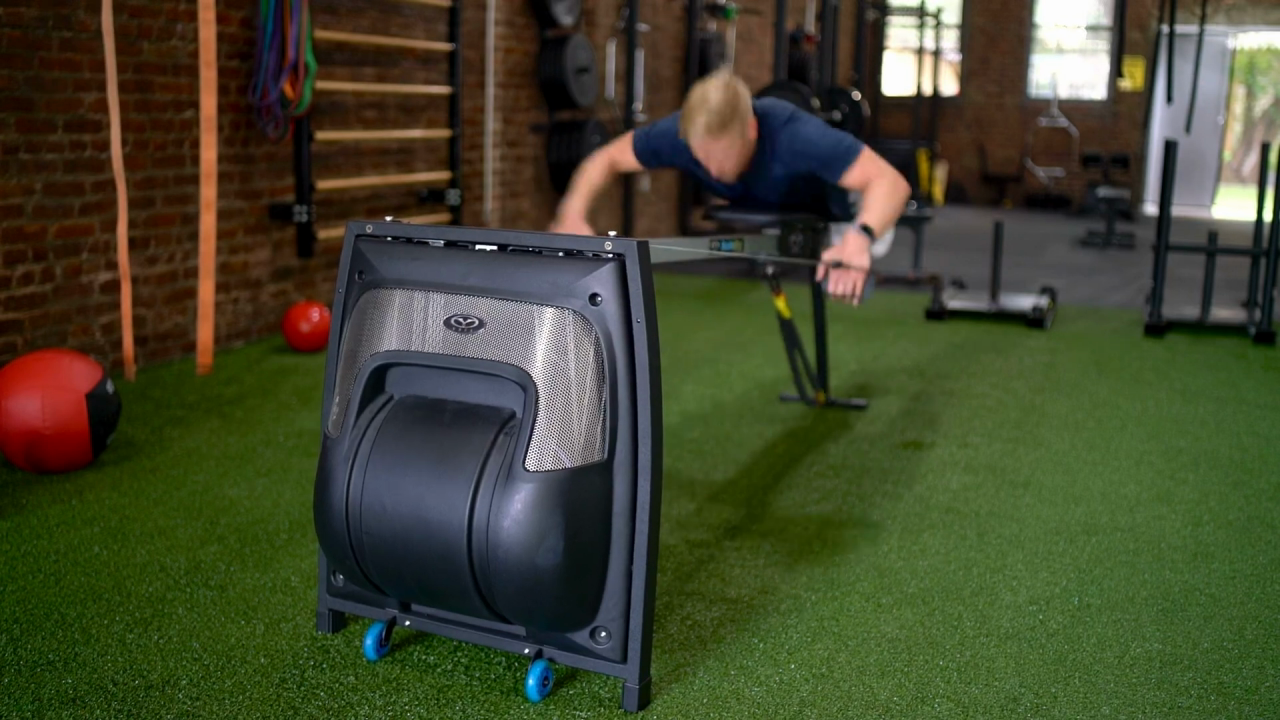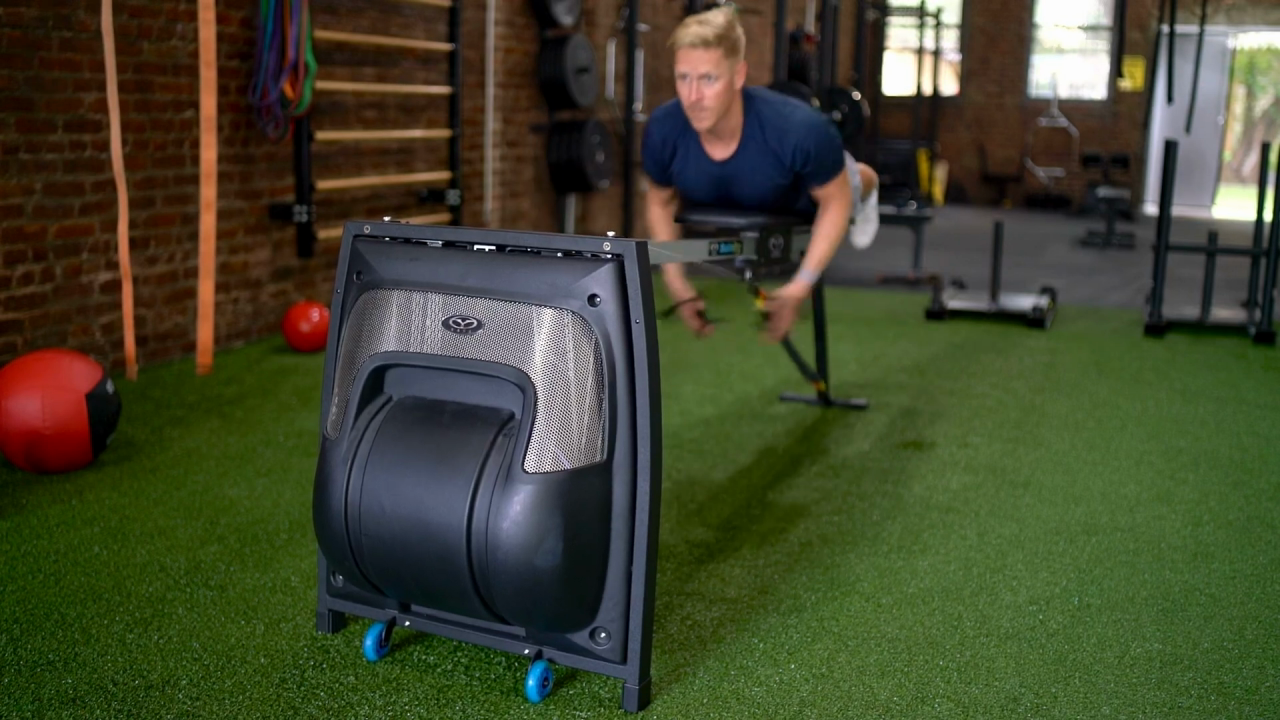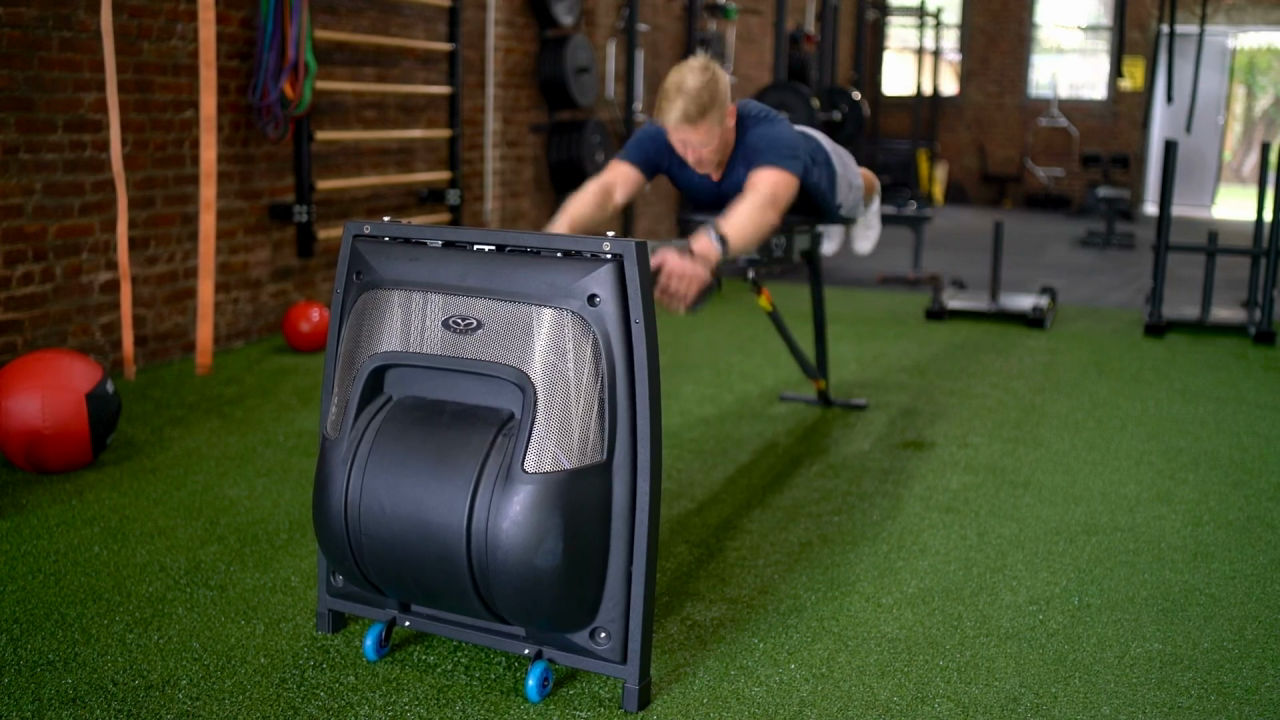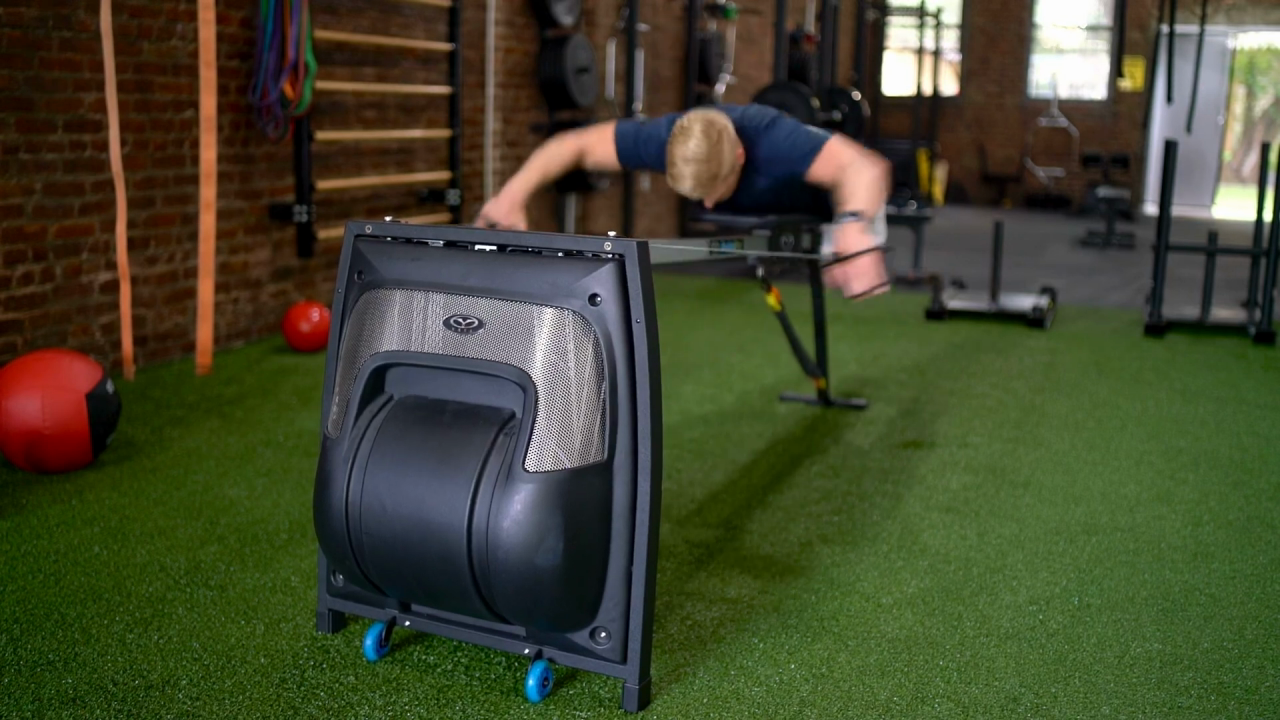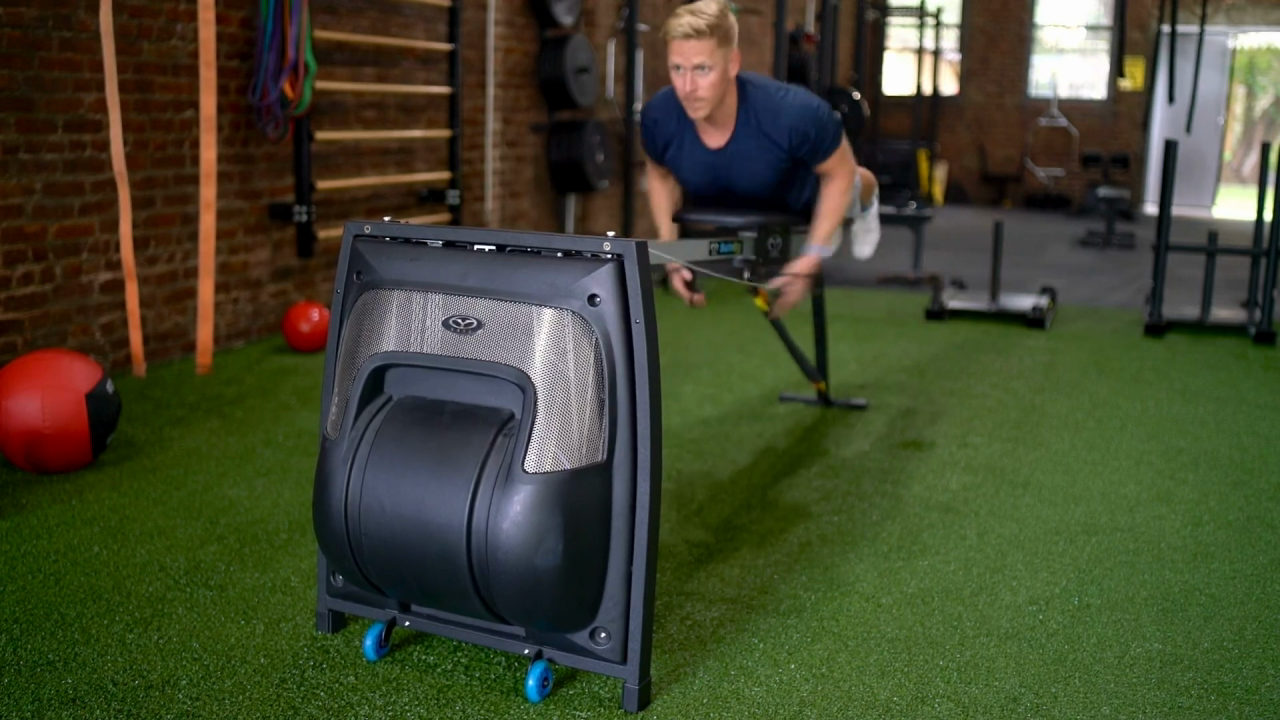
dt=0.4s
person 1, frame 1
left shoulder: (797, 136)
right shoulder: (678, 136)
left elbow: (891, 184)
right elbow: (605, 160)
left wrist: (860, 237)
right wrist: (572, 213)
left hip: (826, 191)
right hip: (764, 206)
person 1, frame 2
left shoulder: (798, 128)
right shoulder: (663, 130)
left elbow: (833, 200)
right elbow: (661, 204)
left wrist: (803, 283)
right wrist: (678, 284)
left ankle: (865, 184)
person 1, frame 3
left shoulder: (772, 138)
right shoulder: (660, 137)
left elbow: (764, 203)
right elbow: (606, 189)
left wrist: (705, 250)
right wrist: (559, 236)
left hip: (808, 167)
person 1, frame 4
left shoulder: (776, 141)
right shoulder: (665, 140)
left elbow: (862, 167)
right elbow: (575, 145)
left wrist: (856, 230)
right wrist: (510, 199)
left hip: (807, 164)
right hip: (759, 204)
person 1, frame 5
left shoulder: (793, 111)
right shoulder: (660, 114)
left elbow: (840, 172)
left wrist: (810, 258)
left hip: (800, 202)
left ankle: (864, 197)
